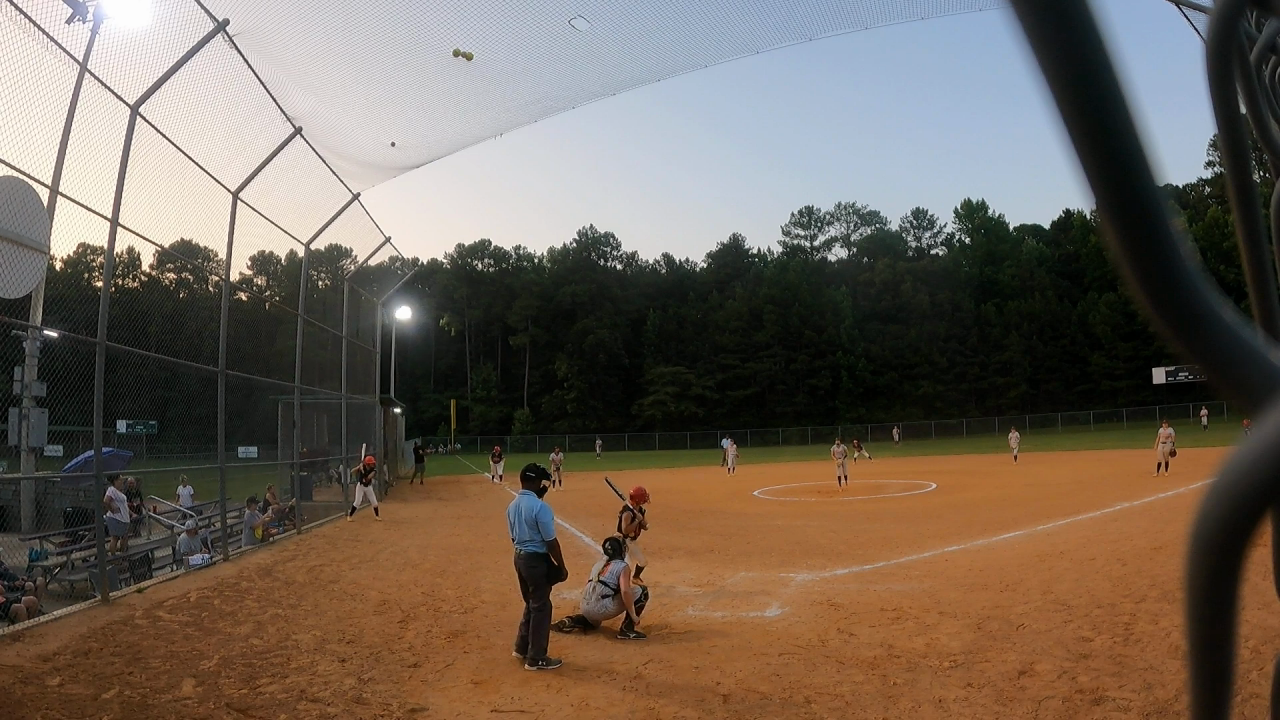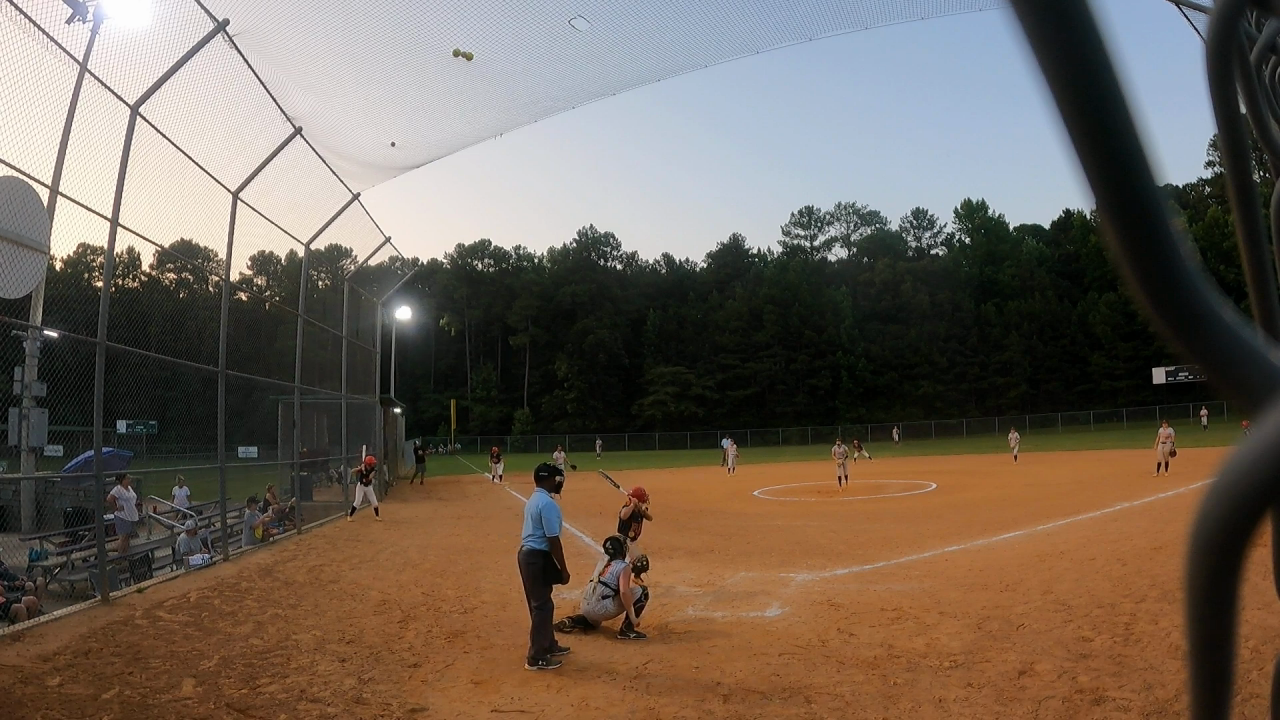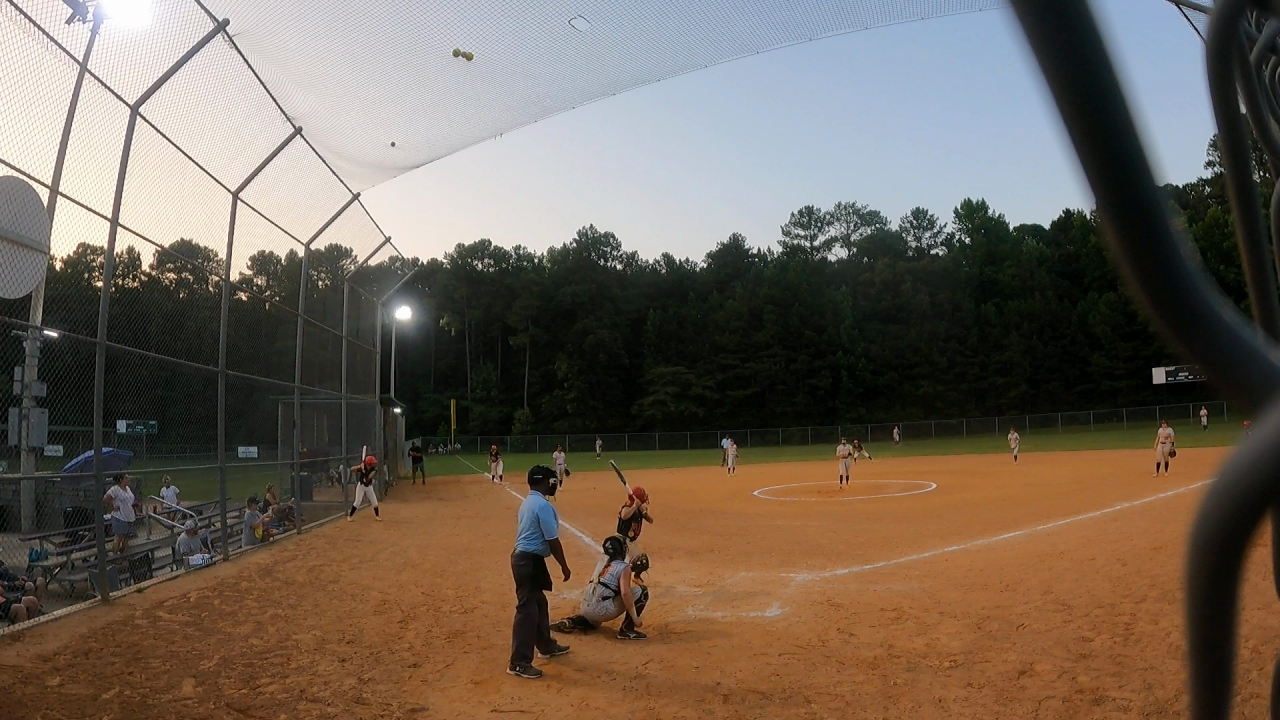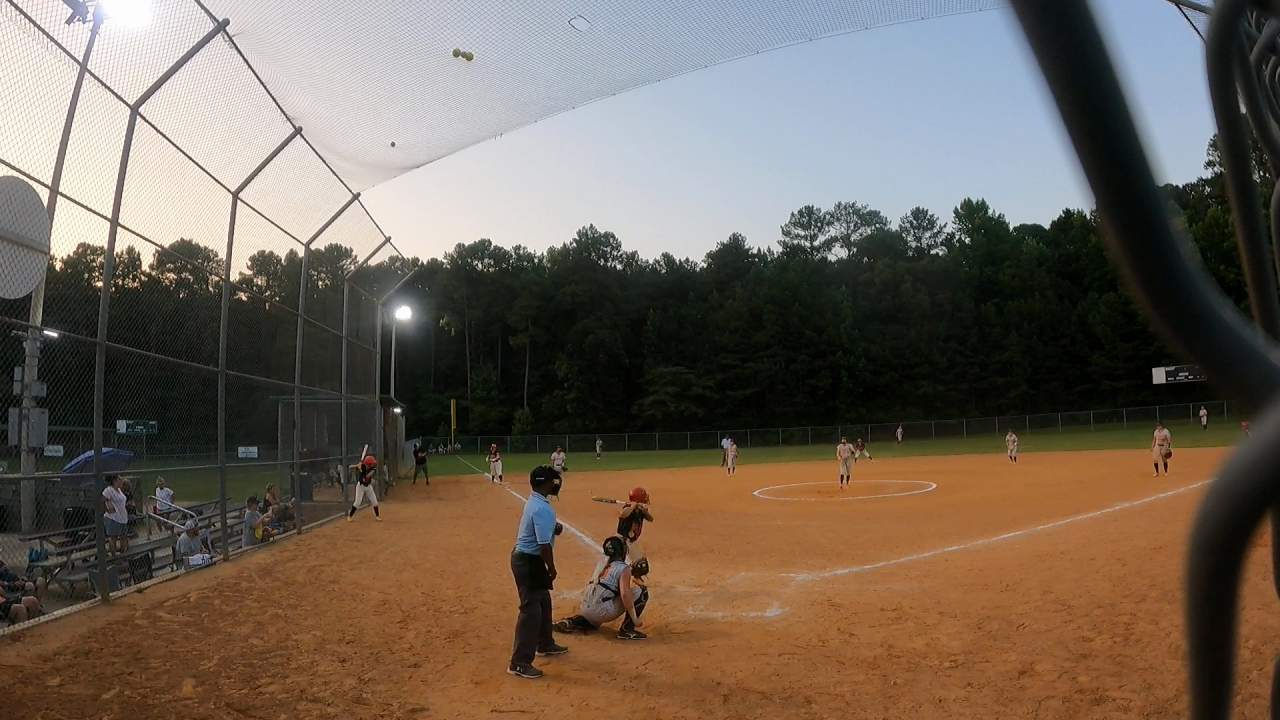
dt=0.7s
person 1, frame 1
left shoulder: (512, 506)
right shoulder: (540, 507)
right elbow: (551, 541)
right wrist: (562, 566)
left hip: (519, 558)
right hip: (537, 560)
left knee: (531, 605)
right knee: (541, 608)
left ankle: (522, 647)
right ankle: (536, 658)
person 1, frame 2
left shoulder: (533, 500)
right shoulder: (548, 503)
right elbow: (553, 540)
left wrist: (557, 567)
right wrist: (563, 569)
left hip: (527, 554)
right hip: (537, 558)
left knee: (540, 604)
right knee: (542, 606)
left ankle: (548, 646)
right ankle: (536, 657)
person 1, frame 3
left shoulder: (528, 502)
right shoulder: (543, 506)
right elbow: (552, 541)
right wrist: (564, 566)
left hip: (523, 557)
right hip: (530, 561)
left knee: (539, 604)
right knee: (527, 609)
left ankle: (546, 646)
right ankle: (518, 663)
person 1, frame 4
left shoulder: (534, 501)
right shoulder: (543, 508)
right elbow: (544, 545)
left wrist: (553, 528)
right wrist: (552, 567)
left hip: (526, 557)
right hip: (529, 561)
left knee: (543, 602)
right knee: (531, 609)
left ankle: (544, 644)
right ankle: (519, 662)
